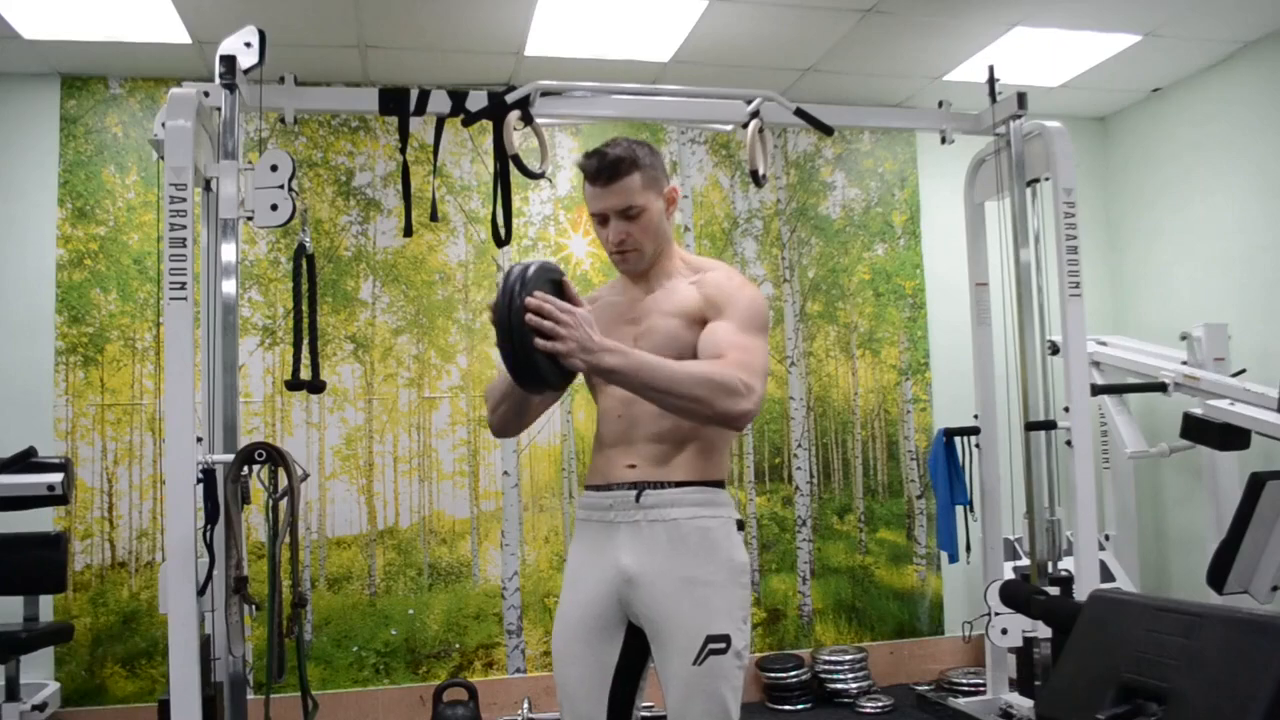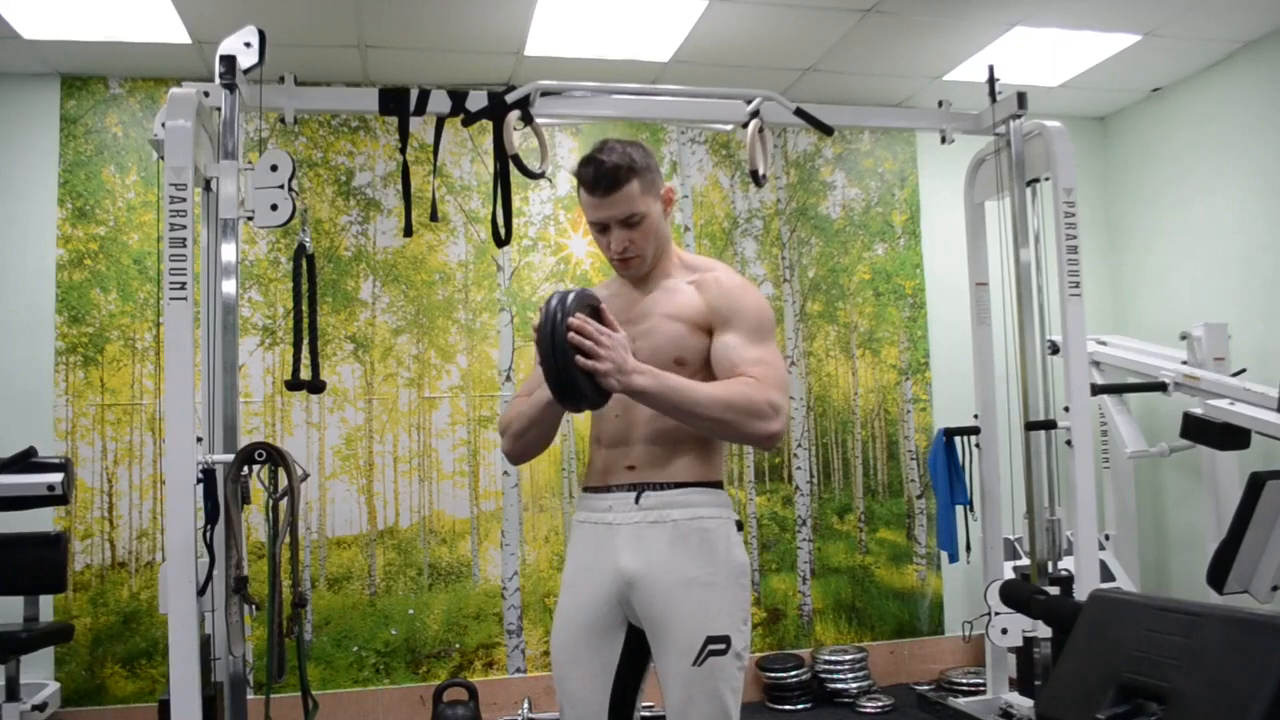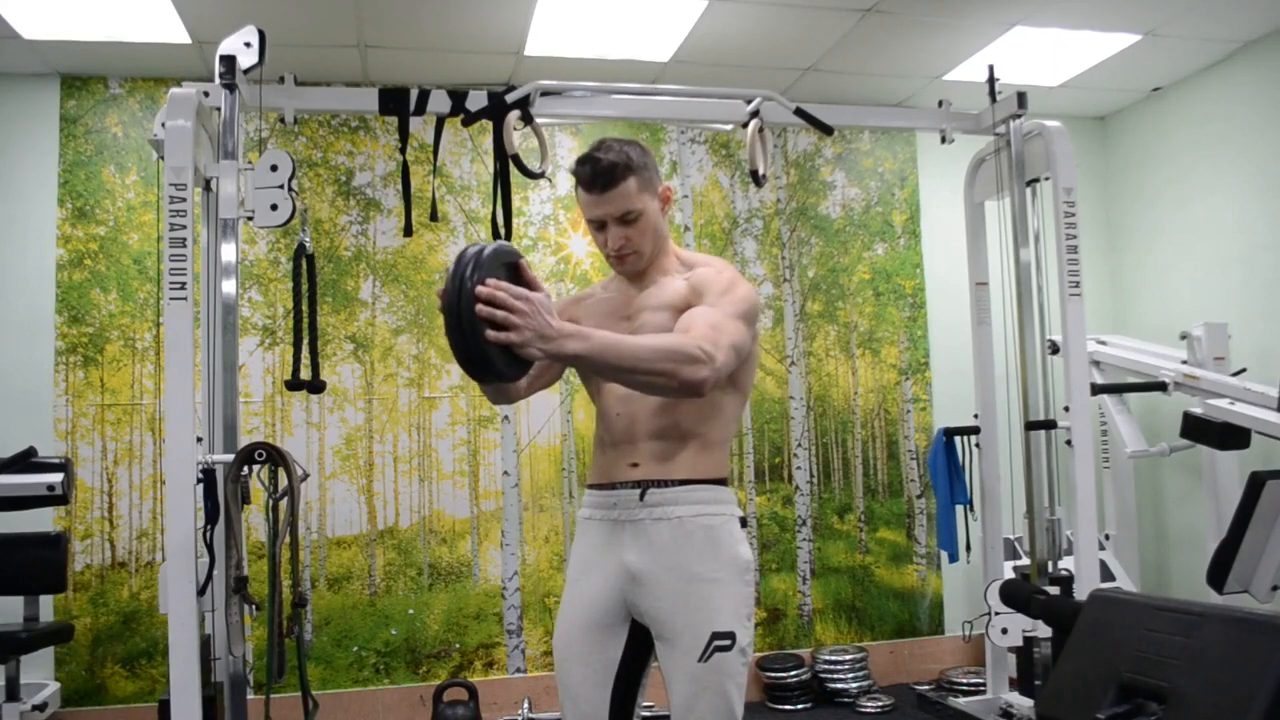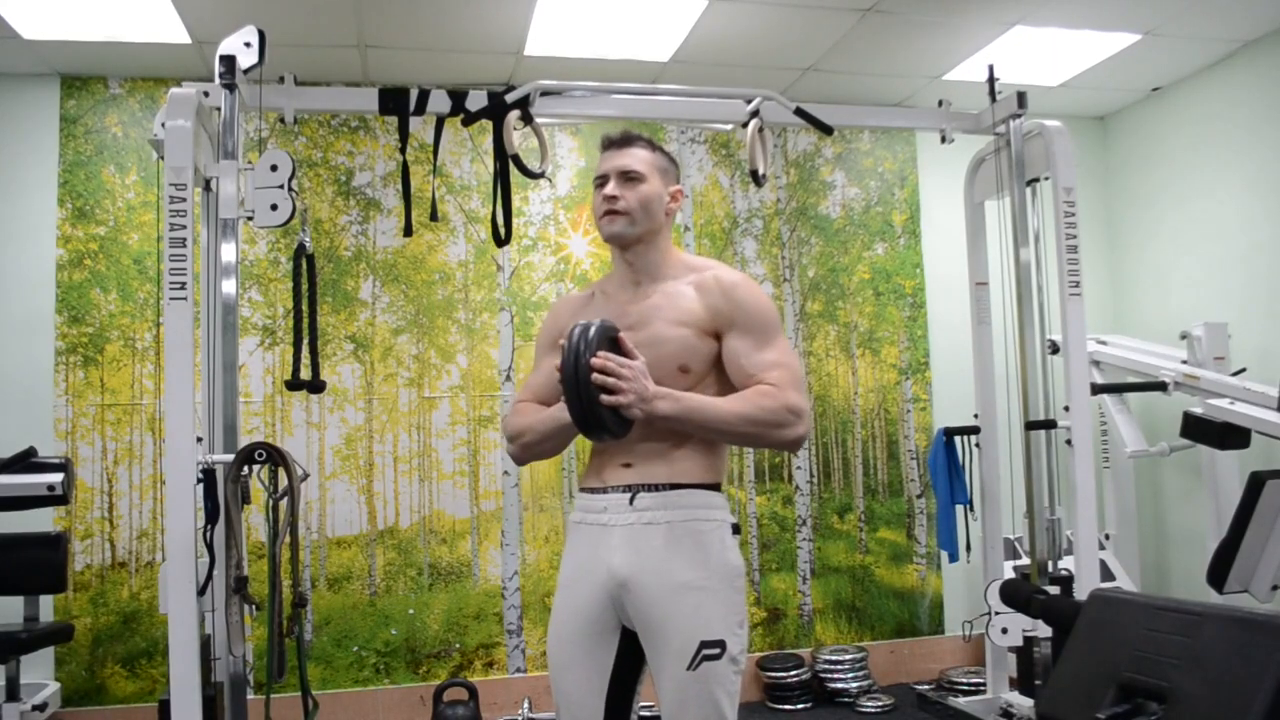
dt=1s
person 1, frame 1
left shoulder: (724, 291)
right shoulder: (586, 311)
left elbow: (736, 399)
right elbow: (504, 420)
left wrist: (602, 354)
left hip: (689, 531)
right hip: (596, 533)
person 1, frame 2
left shoulder: (722, 293)
right shoulder: (580, 315)
left elbow: (766, 416)
right elbow: (515, 443)
left wrist: (634, 375)
left hip: (689, 532)
right hip: (595, 536)
person 1, frame 3
left shoulder: (720, 285)
right shoulder: (581, 307)
left elbow: (695, 368)
right elbow: (509, 385)
left wrist: (559, 338)
right wrist: (490, 337)
left hip: (692, 529)
right hip: (600, 530)
person 1, frame 4
left shoulder: (723, 292)
right shoulder: (571, 313)
left elbow: (790, 416)
right elbow: (519, 436)
left wrist: (656, 401)
left hip: (686, 532)
right hip: (590, 534)
